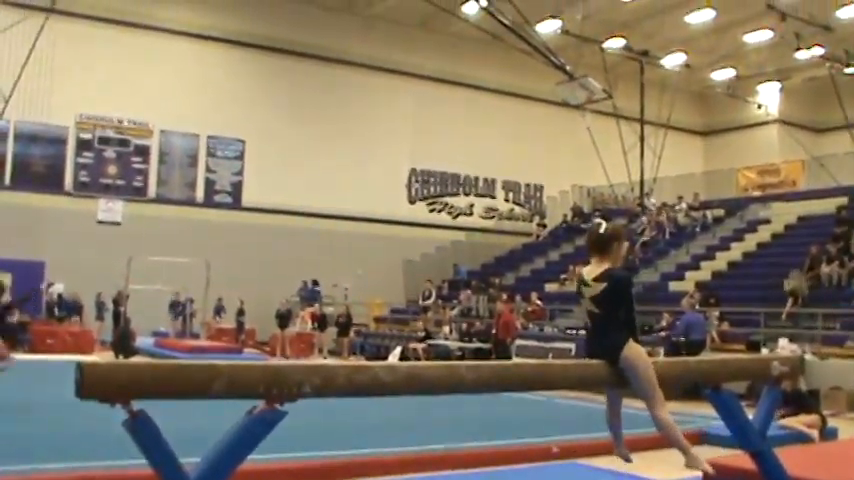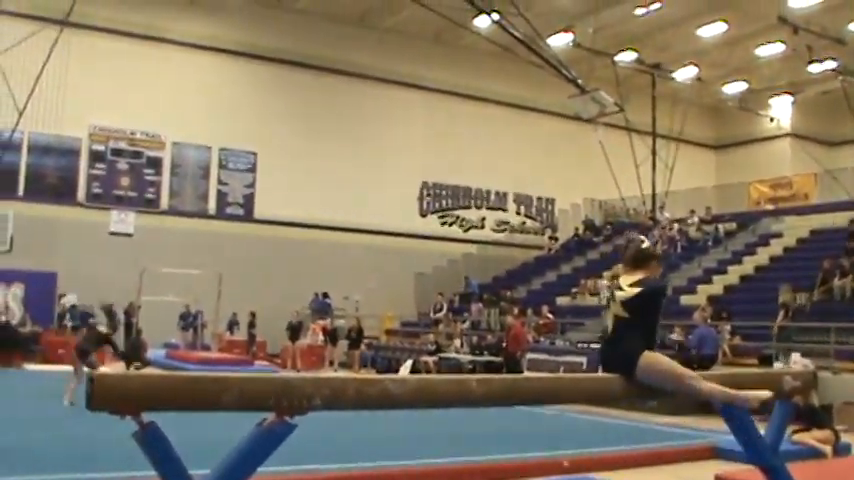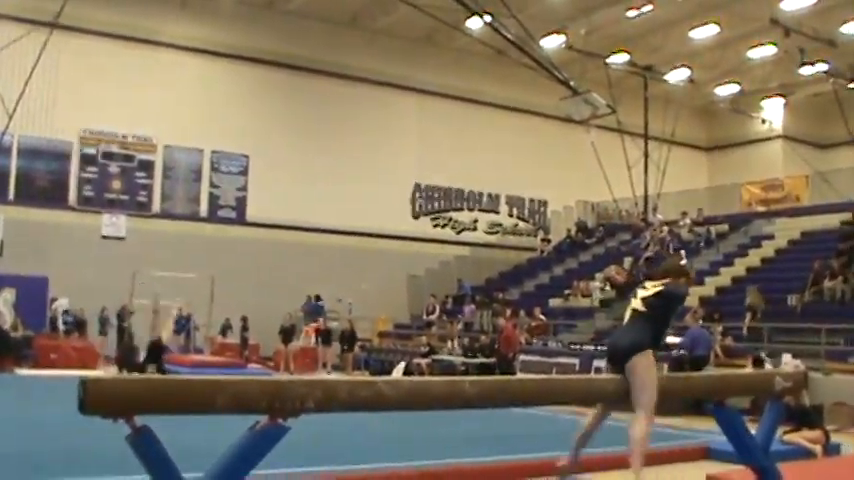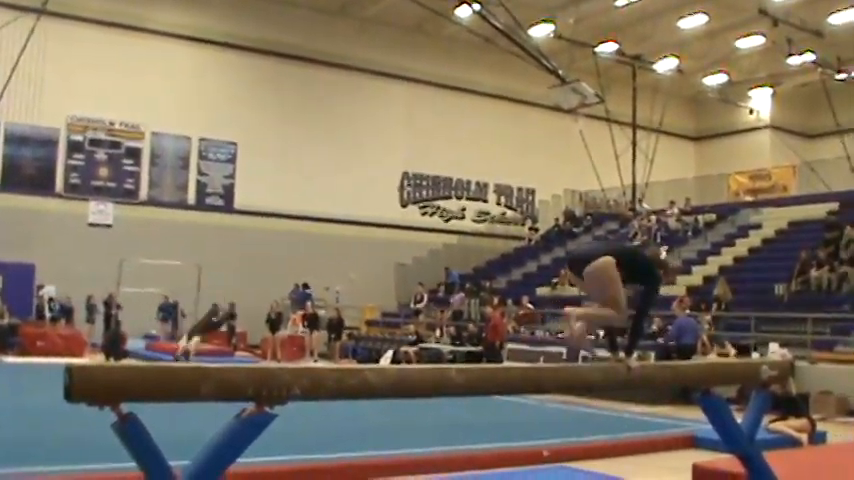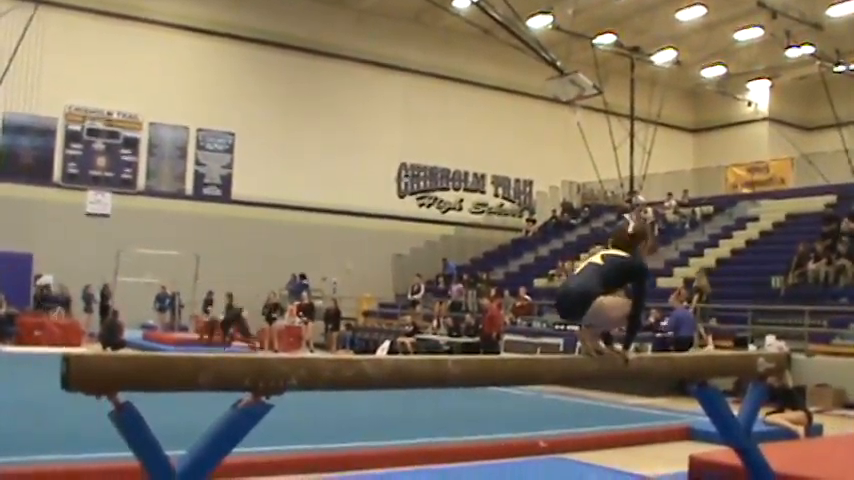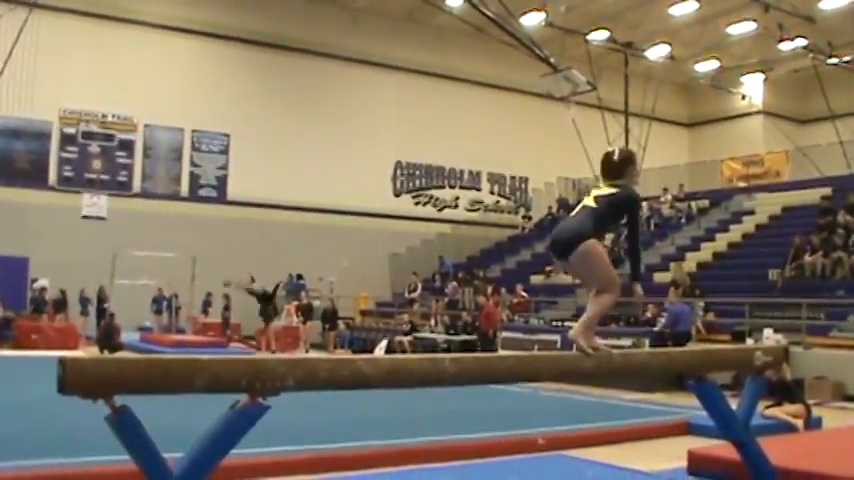
dt=0.4s
person 1, frame 1
left shoulder: (583, 276)
right shoulder: (620, 278)
right elbow: (628, 316)
right wrist: (636, 346)
left hip: (594, 346)
right hip: (618, 344)
left knee: (613, 398)
right knee: (657, 404)
left ankle: (619, 445)
right ankle: (690, 455)
person 1, frame 2
left shoulder: (619, 284)
right shoulder: (655, 287)
right elbow: (650, 328)
right wrist: (649, 358)
left hip: (610, 358)
right hip: (631, 356)
right knee: (691, 381)
person 1, frame 3
left shoulder: (642, 289)
right shoulder: (676, 293)
right elbow: (661, 328)
left hip: (616, 346)
right hip: (636, 348)
left knee: (603, 408)
right knee: (644, 413)
left ankle: (572, 459)
person 1, frame 4
right shoulder: (653, 274)
right elbow: (640, 315)
left wrist: (614, 351)
right wrist: (629, 354)
left hip: (577, 258)
right hip: (597, 261)
right knee: (620, 316)
right ankle: (575, 313)
person 1, frame 5
left shoulder: (603, 255)
right shoulder: (638, 267)
right elbow: (637, 311)
left wrist: (609, 344)
right wrist: (626, 348)
left hip: (563, 301)
right hip: (581, 302)
left knee: (616, 298)
right knee: (631, 309)
left ankle: (591, 333)
right ankle: (588, 333)
person 1, frame 6
left shoulder: (597, 192)
right shoulder: (630, 197)
right elbow: (633, 241)
right wrist: (636, 281)
left hip: (559, 239)
right hip: (576, 240)
left knee: (602, 285)
right knee: (612, 289)
left ankle: (587, 335)
right ankle: (581, 330)
